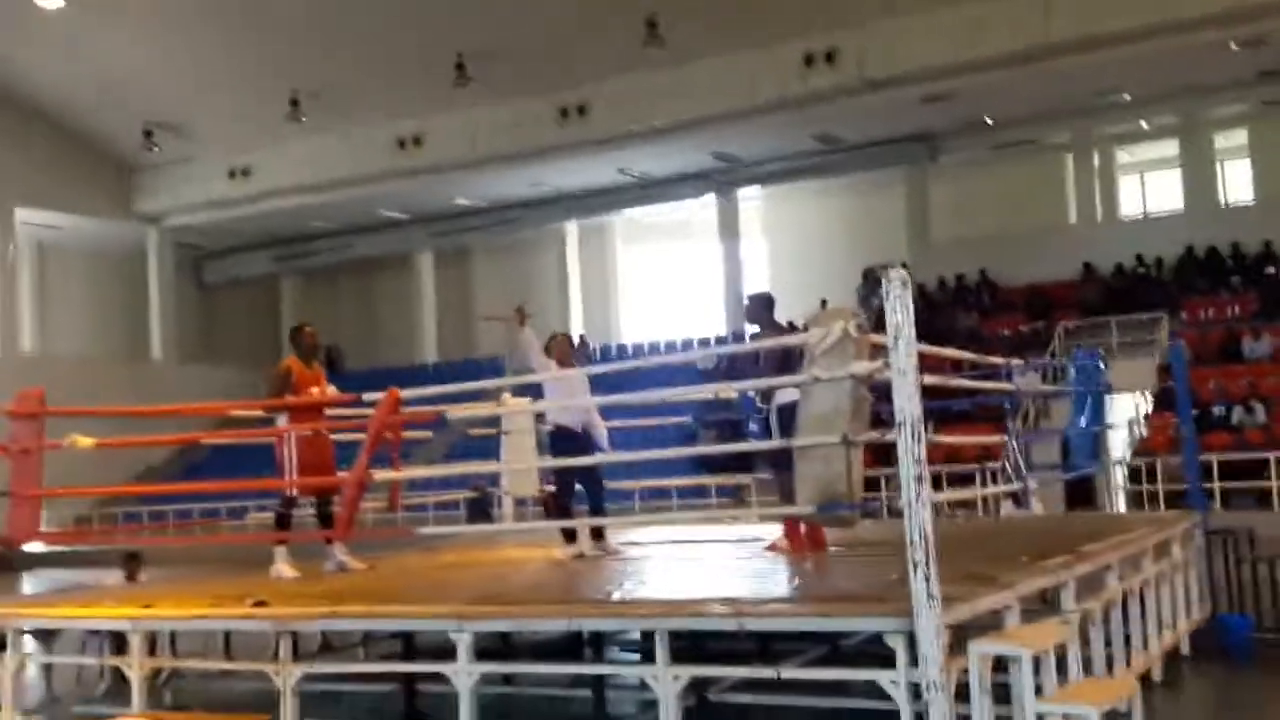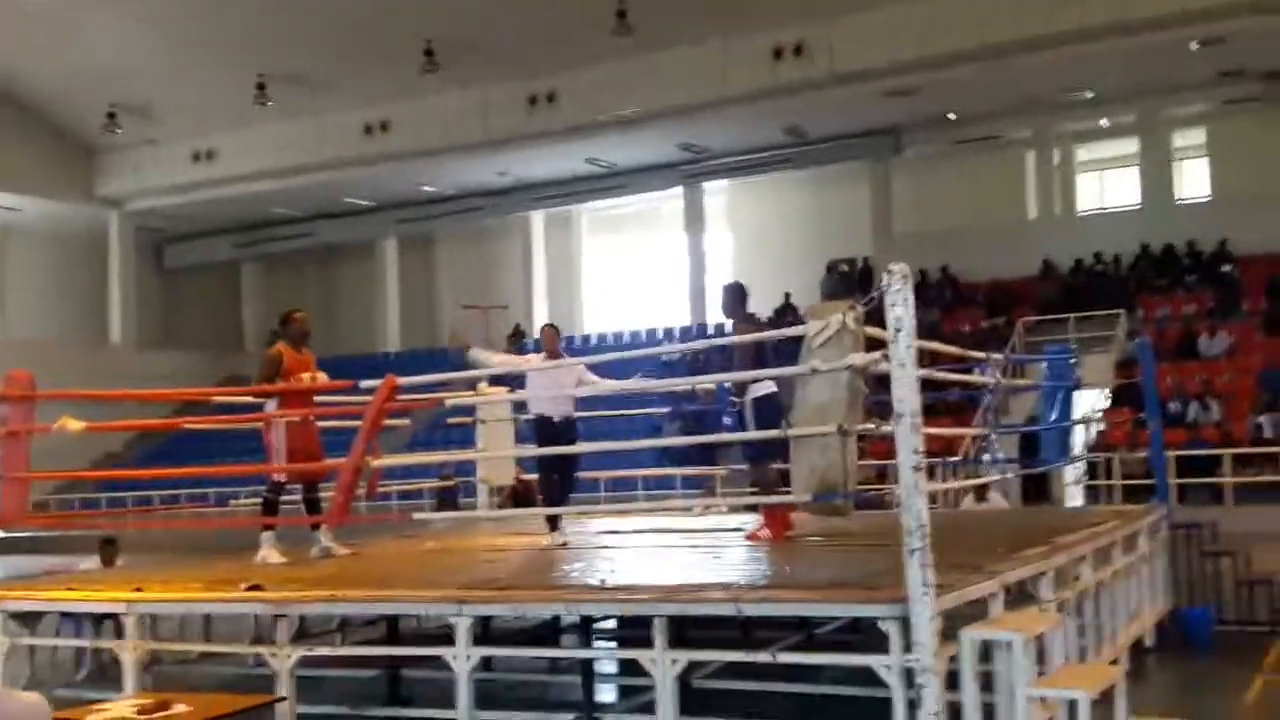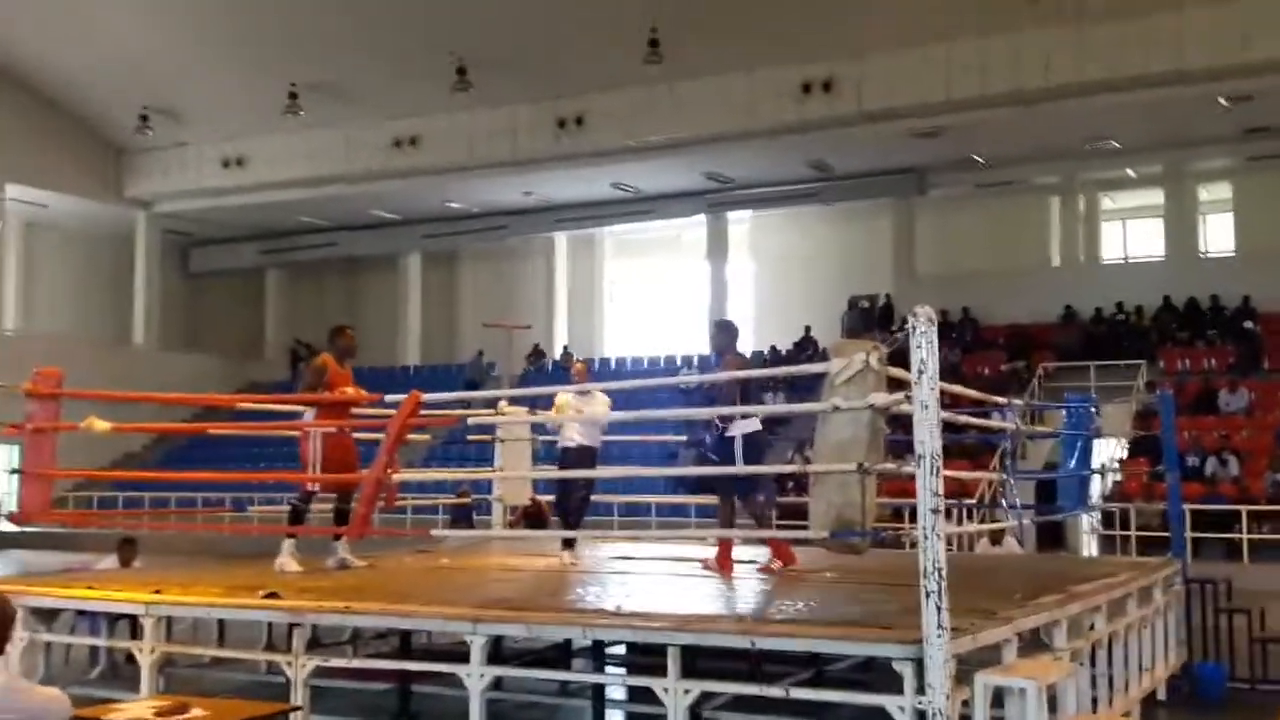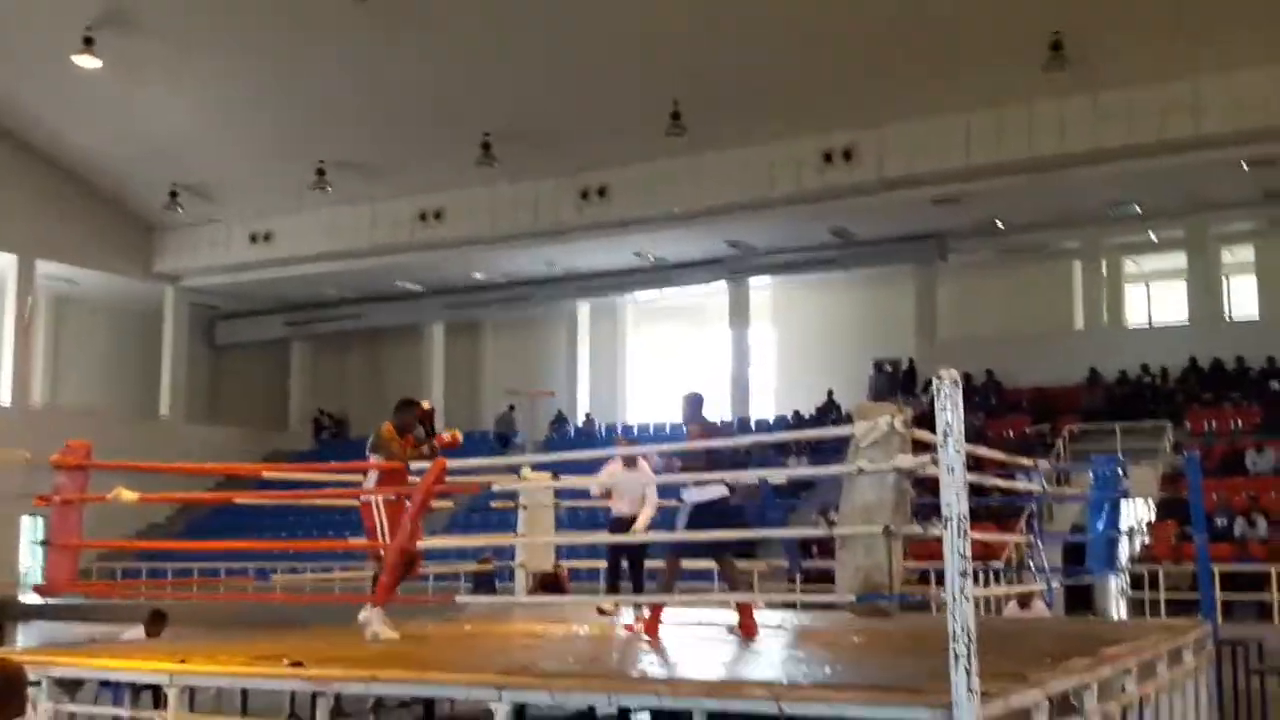
dt=0.7s
person 1, frame 1
left shoulder: (766, 336)
right shoulder: (784, 332)
left elbow: (768, 375)
left wrist: (762, 402)
left hip: (779, 403)
right hip: (792, 399)
left knee: (783, 467)
right knee: (791, 466)
left ankle: (793, 532)
person 1, frame 2
left shoulder: (741, 326)
right shoulder: (754, 323)
left elbow: (744, 367)
left wrist: (736, 399)
left hip: (754, 395)
right hip: (766, 393)
left knee: (759, 462)
right knee: (763, 461)
left ankle: (773, 524)
right ankle: (780, 519)
person 1, frame 3
left shoulder: (731, 362)
right shoulder: (735, 362)
left elbow: (731, 402)
left wrist: (717, 428)
right wrist: (719, 428)
left hip: (740, 434)
right hip: (739, 434)
left knee: (749, 498)
right knee: (726, 494)
left ankle: (782, 552)
right ankle: (723, 558)
person 1, frame 4
left shoulder: (695, 430)
right shoulder: (711, 428)
left elbow: (698, 465)
left wrist: (674, 465)
right wrist: (682, 463)
left hip: (701, 500)
right hip: (719, 498)
left knee: (673, 558)
right knee: (724, 559)
left ankle: (652, 622)
right ankle: (747, 623)
person 2, frame 1
left shoulder: (319, 369)
right shoulder: (286, 368)
left wrist: (331, 398)
right wrist: (301, 400)
left hip: (318, 433)
right hip: (295, 434)
left knee: (326, 493)
right knee: (290, 494)
left ankle: (336, 553)
right ankle: (280, 559)
person 2, frame 2
left shoulder: (309, 355)
right shoulder: (276, 354)
right elbow: (258, 388)
left wrist: (320, 383)
right wrist: (289, 385)
left hip: (306, 420)
right hip: (282, 421)
left knee: (312, 478)
right knee: (278, 479)
left ankle: (322, 539)
right ankle: (267, 544)
person 2, frame 3
left shoulder: (347, 369)
right shoulder: (321, 364)
right elbow: (302, 395)
left wrist: (357, 399)
right wrist: (336, 396)
left hip: (341, 432)
right hip: (319, 431)
left knee: (347, 488)
right knee: (310, 489)
left ankle: (340, 551)
right ankle: (287, 552)
person 2, frame 4
left shoulder: (408, 437)
right shoulder: (383, 434)
left elbow: (425, 453)
right elbow: (401, 459)
left wrist: (428, 425)
right wrist: (432, 447)
left hip: (396, 500)
right hip: (378, 500)
left knee: (410, 557)
right knee: (388, 557)
left ankle: (372, 607)
right ankle: (376, 621)
person 3, frame 1
left shoulder: (581, 376)
right shoulder: (548, 370)
left elbow: (591, 411)
right elbow: (532, 351)
left wrist: (603, 441)
right wrist: (523, 326)
left hip: (583, 436)
right hip: (561, 437)
left knee: (595, 487)
right knee: (564, 491)
left ankle: (599, 538)
right ankle: (570, 542)
person 3, frame 2
left shoulder: (574, 367)
right shoulder: (529, 363)
left elbow: (596, 383)
right elbow: (498, 361)
right wrist: (469, 348)
left hip: (567, 424)
right hip: (544, 424)
left knee: (567, 476)
right knee: (548, 476)
left ankle: (554, 521)
right ankle: (553, 529)
person 3, frame 3
left shoulder: (601, 399)
right shoulder: (563, 397)
left elbow: (603, 421)
left wrist: (582, 411)
right wrist: (555, 415)
left hip: (587, 452)
right hip: (567, 451)
left knee: (580, 499)
right knee: (562, 500)
left ankle: (569, 545)
right ankle: (568, 543)
person 3, frame 4
left shoulder: (646, 471)
right shoulder: (612, 467)
left elbow: (651, 501)
right elbow: (595, 488)
left wrist: (641, 524)
right wrist: (602, 490)
left hip: (637, 521)
right hip: (617, 520)
left knee: (636, 564)
right knee: (613, 560)
right ankle: (611, 601)
